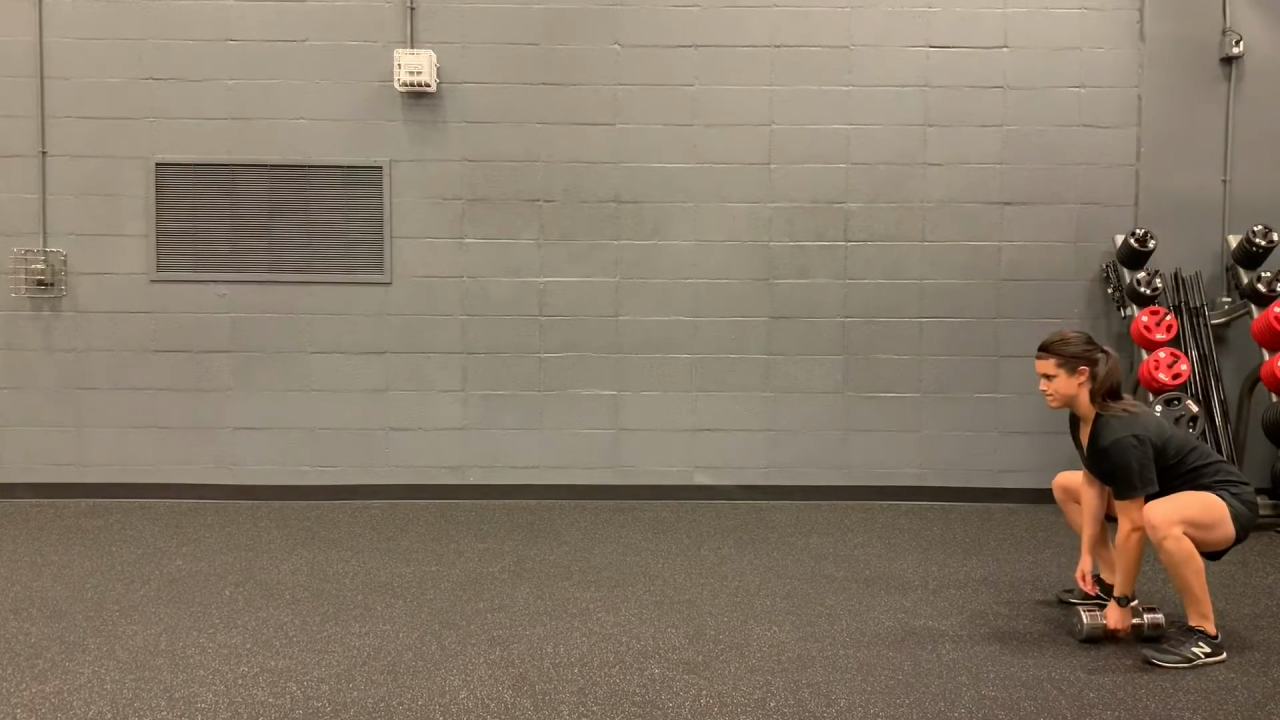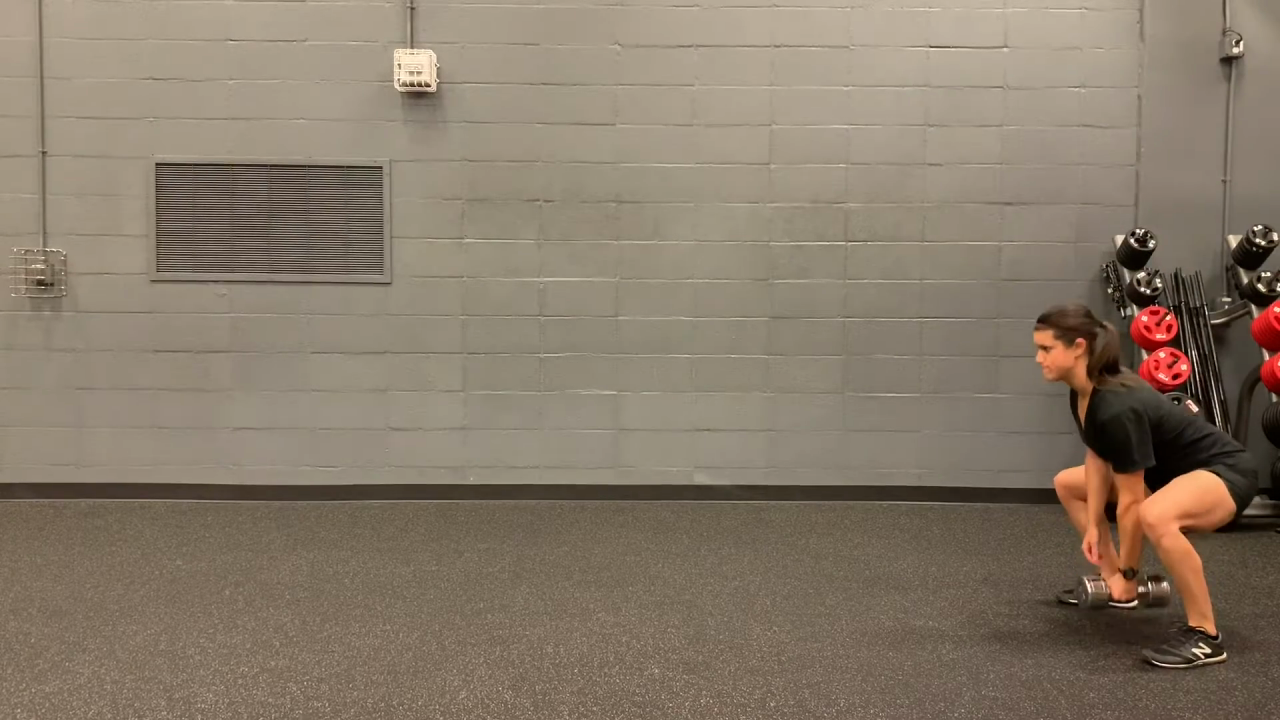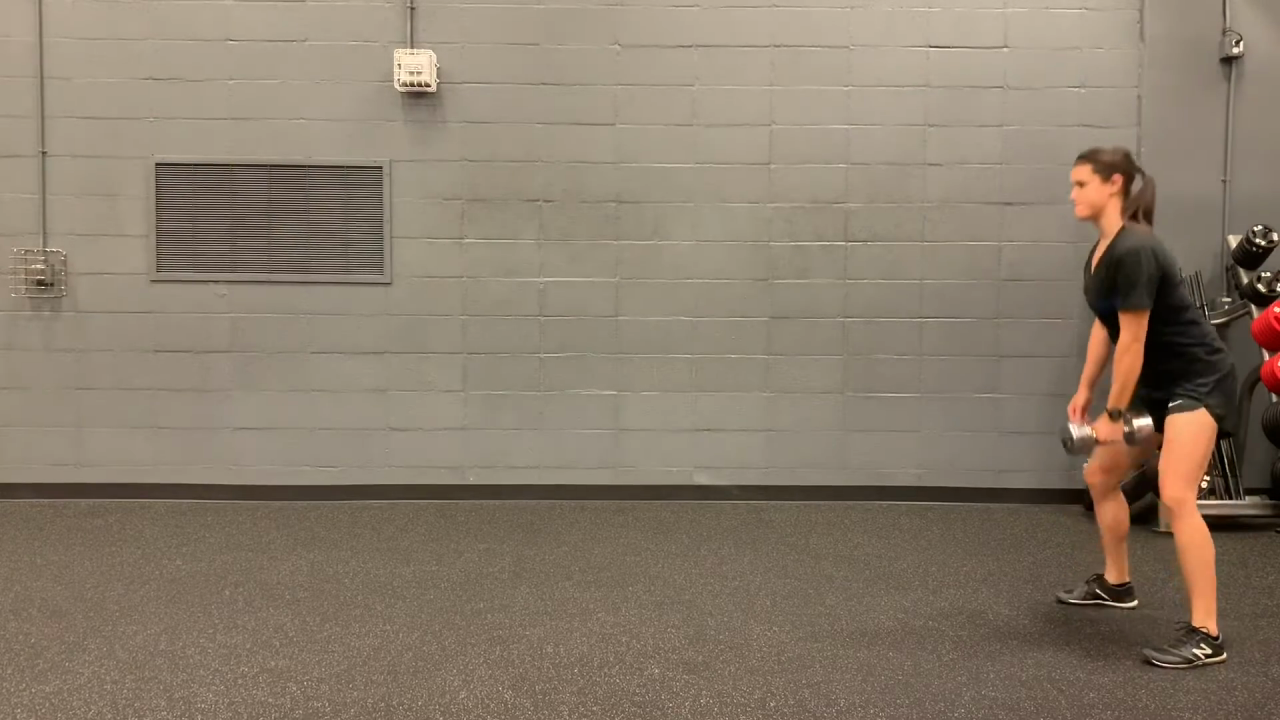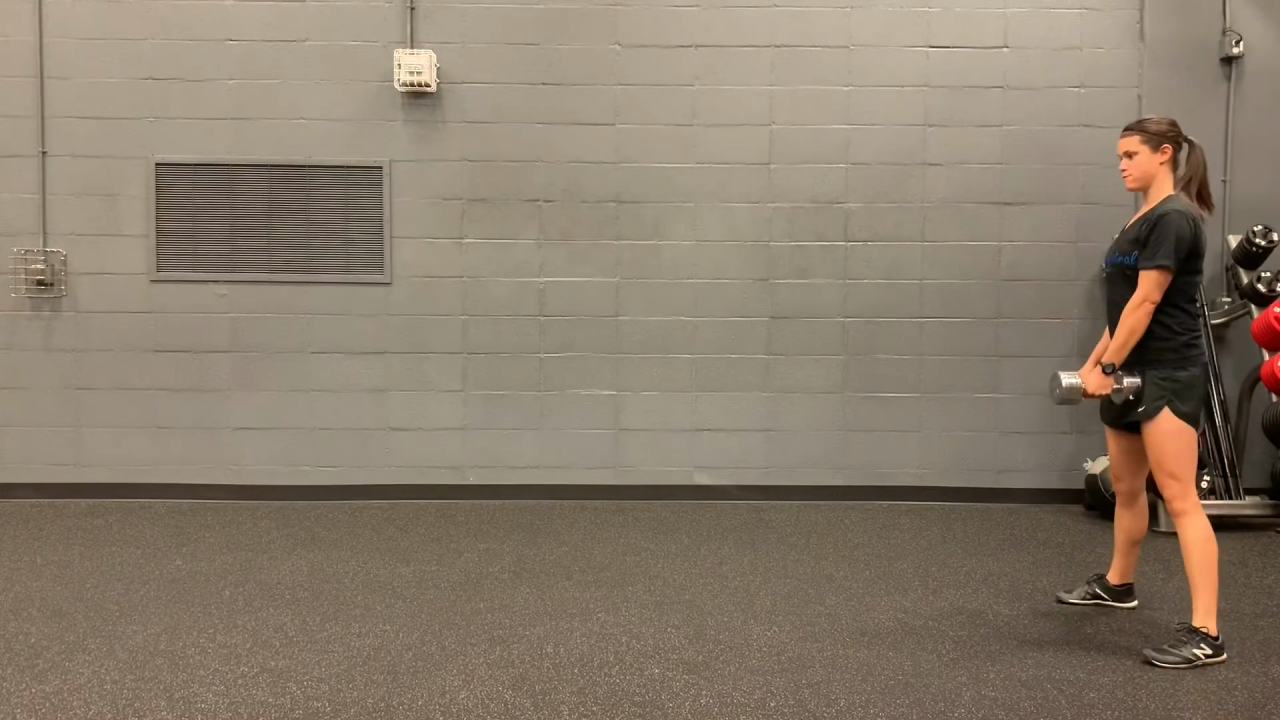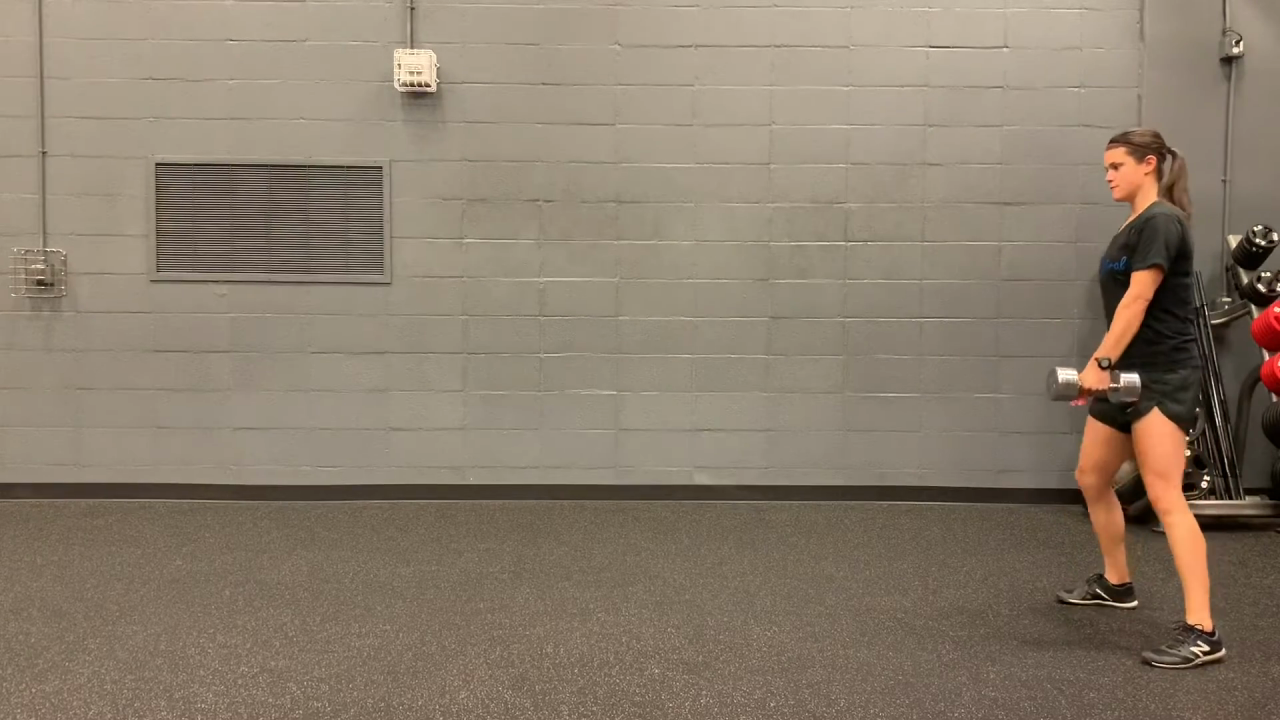
dt=0.5s
person 1, frame 1
left shoulder: (1121, 436)
right shoulder: (1082, 417)
left elbow: (1132, 527)
right elbow: (1093, 484)
left wrist: (1121, 603)
right wrist: (1087, 554)
left hip: (1227, 502)
right hip: (1170, 492)
left knee: (1159, 519)
right knee: (1065, 485)
left ankle: (1204, 633)
right ankle: (1108, 582)
person 1, frame 2
left shoulder: (1117, 408)
right shoulder: (1081, 393)
left elbow: (1132, 502)
right elbow: (1097, 459)
left wrist: (1128, 573)
right wrist: (1093, 528)
left hip: (1224, 471)
right hip: (1168, 470)
left knee: (1156, 517)
right knee: (1067, 484)
left ankle: (1205, 635)
right ankle: (1112, 585)
person 1, frame 3
left shoulder: (1134, 250)
right shoulder: (1099, 249)
left elbow: (1132, 341)
right elbow: (1104, 328)
left wrist: (1114, 416)
right wrist: (1084, 390)
left hip: (1199, 380)
right hip: (1154, 383)
left knee: (1175, 497)
right knee: (1098, 475)
left ankle: (1206, 633)
right ankle: (1115, 582)
person 1, frame 4
left shoulder: (1174, 217)
right shoulder: (1144, 217)
left elbow: (1147, 302)
left wrist: (1106, 368)
right wrist: (1095, 362)
left hip: (1167, 375)
right hip: (1133, 373)
left knee: (1179, 499)
right knee: (1126, 488)
left ankle: (1205, 634)
right ankle: (1116, 584)
person 1, frame 5
left shoulder: (1161, 222)
right shoulder: (1134, 226)
left elbow: (1137, 301)
left wrist: (1101, 361)
right wrist: (1098, 366)
left hip: (1162, 377)
right hip: (1128, 375)
left knee: (1165, 499)
right knee: (1091, 478)
left ankle: (1201, 630)
right ankle: (1116, 581)
